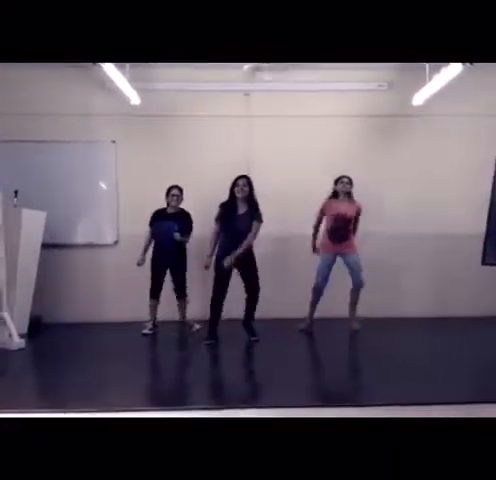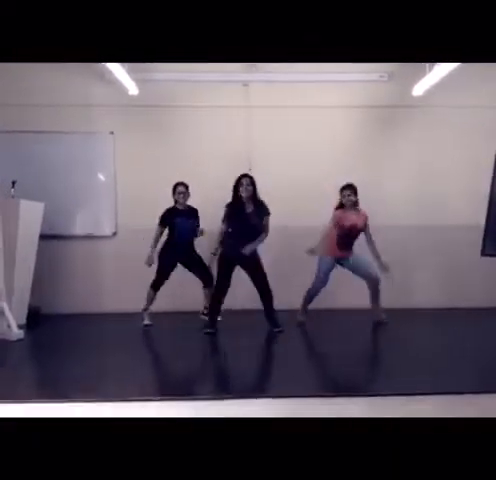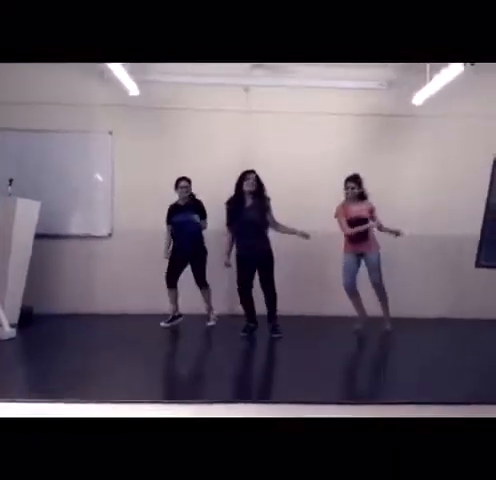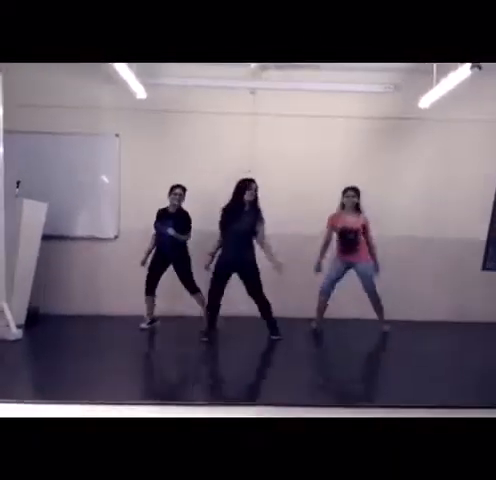
dt=0.4s
person 1, frame 1
left shoulder: (254, 211)
right shoulder: (225, 208)
left elbow: (250, 238)
right elbow: (216, 232)
left wrist: (234, 256)
right wrist: (209, 255)
left hip: (245, 256)
right hip: (224, 256)
left knee: (253, 290)
right knee: (218, 293)
left ankle: (248, 324)
right ankle: (212, 332)
person 1, frame 2
left shoulder: (261, 208)
right shoulder: (231, 208)
left elbow: (264, 233)
right elbow: (223, 231)
left wrist: (253, 245)
right wrist: (215, 253)
left hip: (250, 254)
right hip: (229, 253)
left knee: (264, 286)
right knee: (221, 287)
left ankle: (272, 319)
right ankle: (212, 320)
person 1, frame 3
left shoulder: (262, 203)
right shoulder: (233, 204)
left elbow: (274, 225)
right elbow: (231, 231)
left wrist: (297, 232)
right wrist: (228, 254)
left hip: (262, 252)
right hip: (243, 252)
left knee: (268, 287)
right knee: (244, 287)
left ankle: (273, 324)
right ankle: (251, 322)
person 1, frame 4
left shoulder: (255, 213)
right shoulder: (228, 210)
left elbow: (261, 239)
right elbow: (222, 236)
left wrist: (272, 258)
right wrist: (211, 255)
left hip: (247, 260)
right hip: (226, 259)
left knee: (257, 294)
right knee: (214, 292)
left ankle: (272, 325)
right ankle: (210, 327)
person 2, frame 1
left shoulder: (356, 206)
right shoulder: (329, 204)
right elbow: (318, 222)
right wrist: (313, 241)
left hip: (348, 249)
right hip: (328, 249)
left knee: (358, 282)
right knee: (319, 284)
left ankle: (352, 315)
right ankle: (309, 319)
person 2, frame 2
left shoulder: (363, 216)
right shoulder: (339, 214)
left elbow: (369, 239)
right elbow: (328, 230)
left wrist: (380, 261)
right wrist: (318, 246)
left hip: (348, 254)
right hip: (330, 253)
left knee: (374, 278)
right knee: (318, 285)
left ankle: (377, 311)
right ankle: (302, 311)
person 2, frame 3
left shoulder: (368, 206)
right shoulder: (341, 209)
left elbow: (378, 225)
right elbow: (347, 232)
left wrist: (391, 230)
right wrist: (368, 225)
left hip: (370, 248)
right hip: (351, 250)
left knee: (377, 282)
right knee: (348, 284)
left ankle: (387, 319)
right ankle: (361, 315)
person 2, frame 4
left shoulder: (362, 219)
right shoulder: (334, 218)
left elbow: (369, 241)
right elbow: (327, 241)
left wrist: (376, 262)
right wrist: (319, 260)
left hip: (361, 259)
right hip: (341, 259)
left knee: (371, 291)
right knee: (325, 288)
left ankle: (382, 320)
right ankle: (318, 320)
person 3, frame 1
left shoulder: (185, 216)
right shoulder: (158, 214)
left elbow: (187, 238)
right elbow: (151, 235)
left wrist: (181, 238)
right wrist: (142, 254)
left hip: (178, 257)
right hip: (159, 257)
left knee: (180, 289)
right knee: (155, 289)
left ankle: (183, 319)
right ankle: (152, 322)
person 3, frame 2
left shoulder: (194, 212)
right shoulder: (169, 213)
right elbow: (158, 233)
left wrist: (199, 232)
right wrist: (151, 253)
left hip: (188, 252)
right hip: (170, 252)
left knee: (208, 277)
right knee: (159, 281)
left ankle: (206, 310)
right ankle: (145, 312)
person 3, frame 3
left shoulder: (197, 204)
right shoulder: (172, 208)
left elbow: (204, 226)
right elbow: (169, 231)
left wrist: (198, 222)
right wrist: (167, 249)
left hip: (196, 248)
right hip: (179, 248)
left knee: (200, 279)
right knee: (170, 278)
left ankle: (210, 312)
right ankle: (175, 314)
person 3, frame 4
left shoulder: (183, 216)
right shoulder: (161, 213)
left elbow: (186, 238)
right elbow: (155, 236)
left wrist: (174, 234)
right wrist: (146, 254)
left hip: (179, 255)
right hip: (161, 255)
left knee: (190, 285)
right knee: (150, 284)
right ankle: (150, 317)
